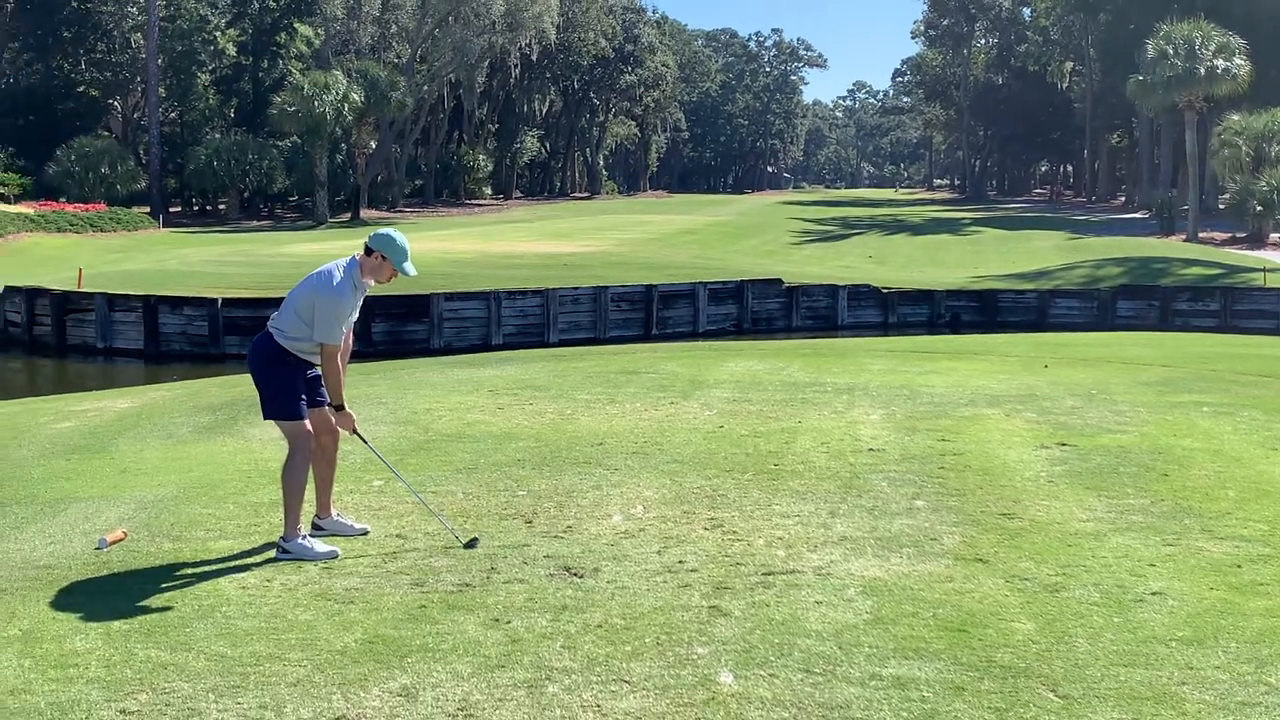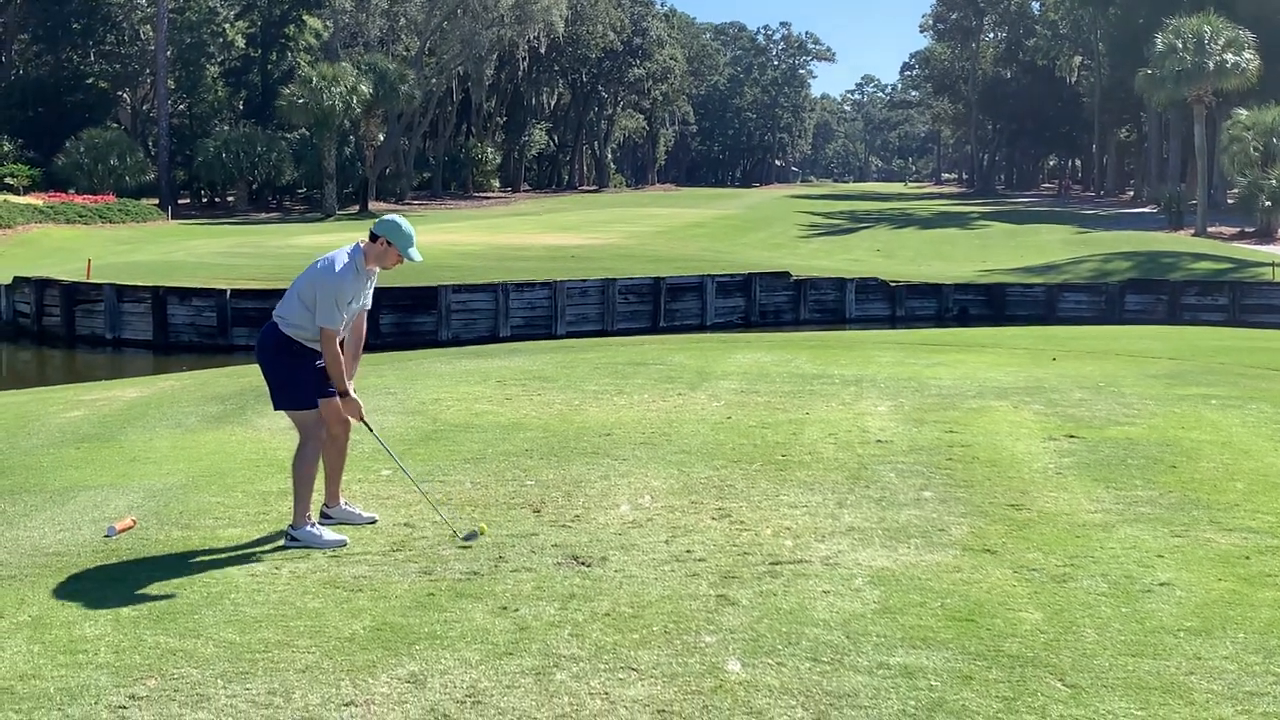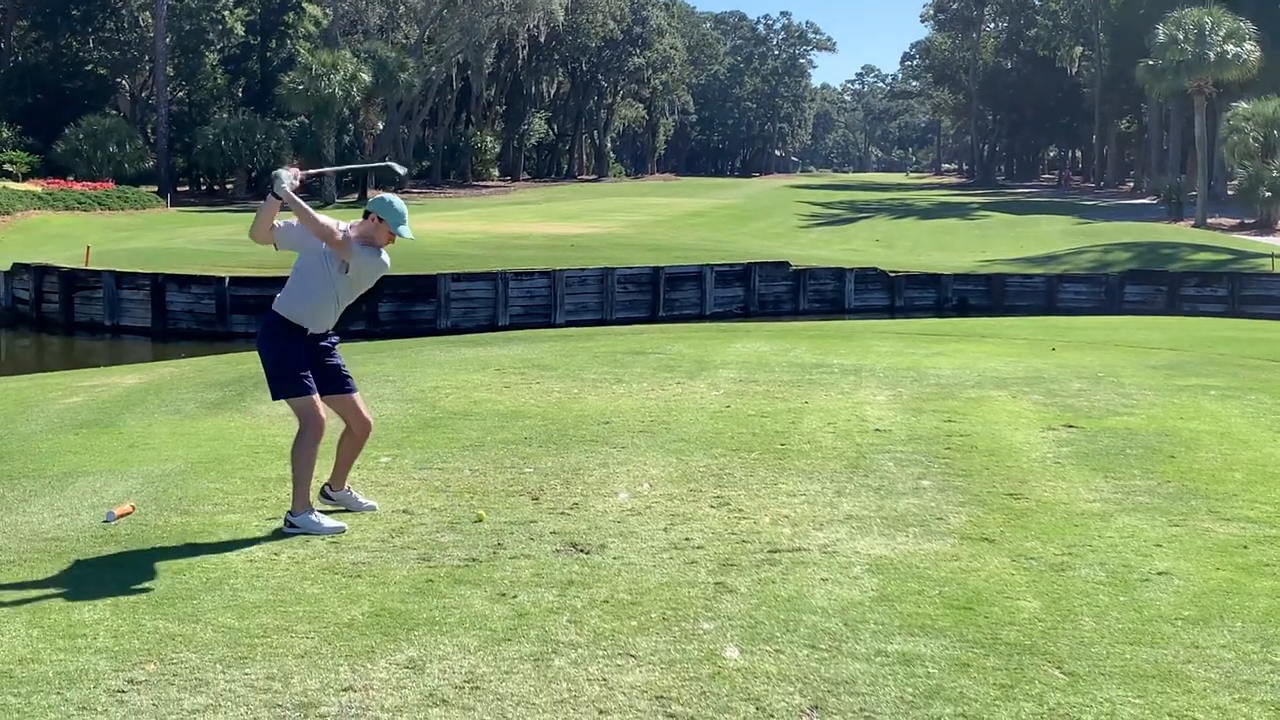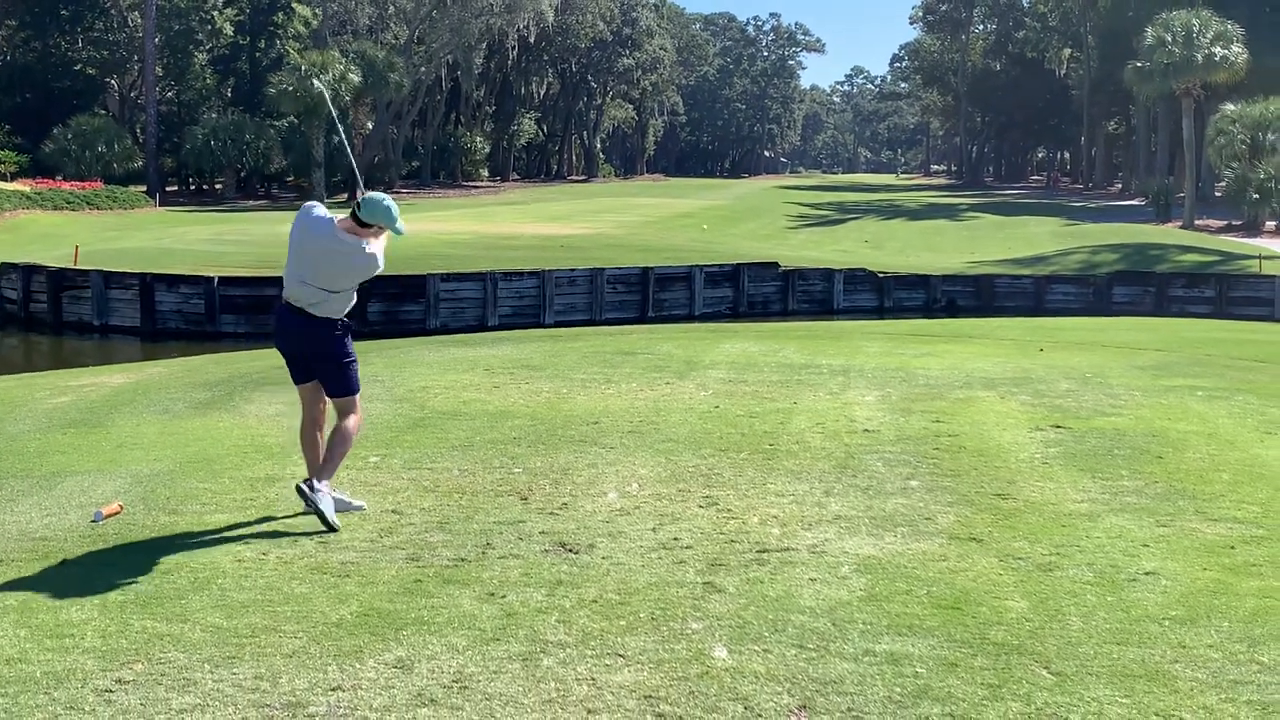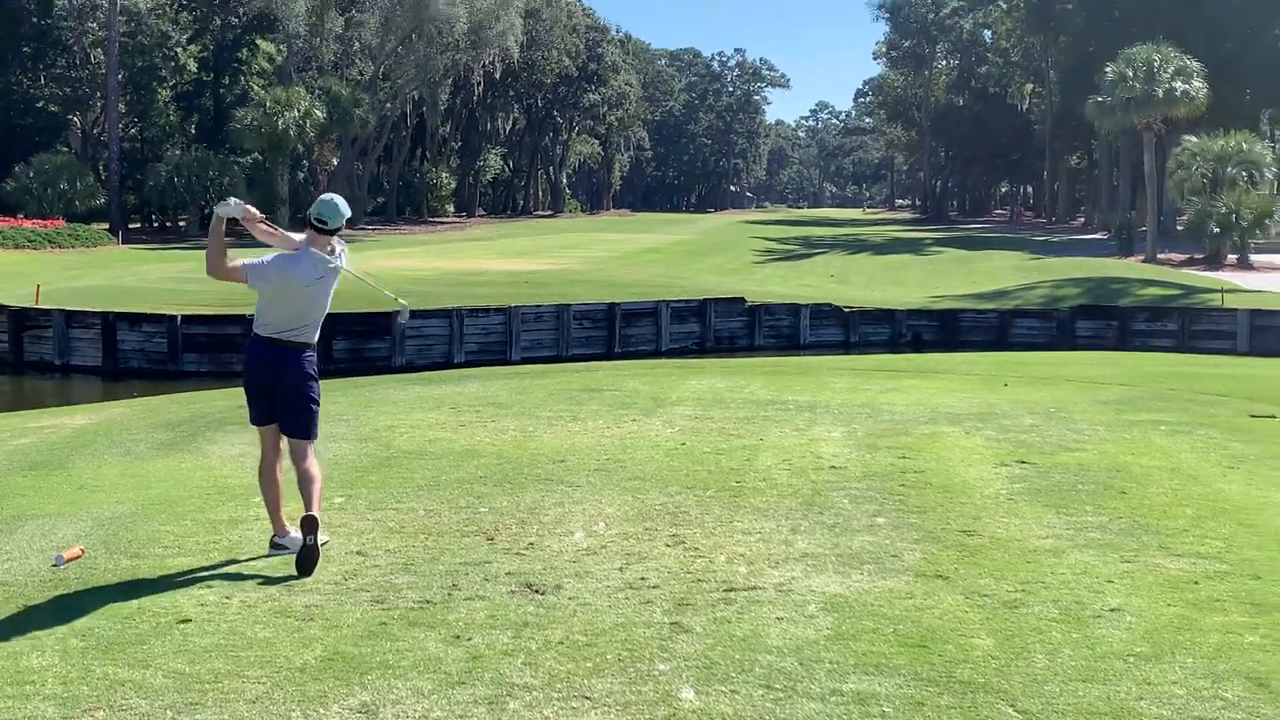
dt=0.5s
person 1, frame 1
left shoulder: (358, 279)
right shoulder: (337, 290)
left elbow: (345, 339)
right elbow: (330, 357)
left wrist: (338, 398)
right wrist: (340, 406)
left hip: (298, 358)
right hip: (274, 358)
left knee: (328, 434)
right knee: (303, 443)
left ankle: (324, 517)
right ankle: (291, 538)
person 1, frame 2
left shoulder: (368, 271)
right shoulder: (339, 275)
left elbow: (357, 329)
right elbow: (329, 343)
left wrist: (349, 382)
right wrist: (344, 393)
left hip: (306, 348)
right hip: (282, 347)
left knee: (339, 424)
right knee: (314, 432)
left ankle: (333, 505)
right ankle: (300, 526)
person 1, frame 3
left shoulder: (377, 261)
right shoulder: (314, 229)
left elbow: (332, 239)
right elbow: (258, 234)
left wrist: (290, 195)
right wrist: (277, 194)
left hip: (320, 341)
right hip: (282, 334)
left knee: (361, 423)
right knee: (315, 420)
left ankle: (336, 488)
right ankle: (299, 513)
person 1, frame 4
left shoulder: (310, 216)
right shoulder: (369, 258)
left wrist: (363, 211)
right wrist: (378, 235)
left hip: (289, 323)
right hip: (323, 332)
left knee: (313, 408)
right knee: (350, 415)
left ankle: (320, 488)
right ankle: (318, 483)
person 1, frame 5
left shoulder: (285, 269)
right shoulder: (339, 256)
left elbow: (217, 269)
right elbow: (288, 240)
left wrist: (220, 217)
right wrist: (251, 220)
left hip: (260, 355)
right hip: (297, 360)
left knee: (271, 450)
right knee: (303, 453)
left ankle: (282, 533)
right ankle: (311, 519)
